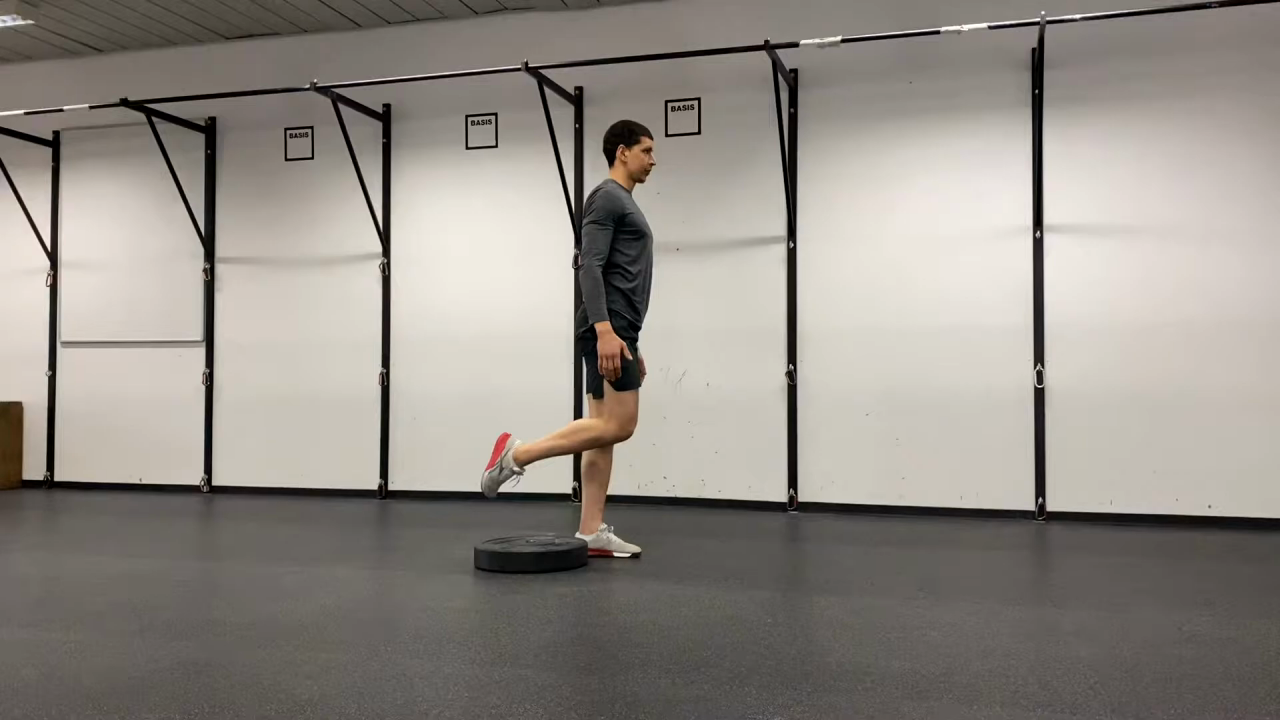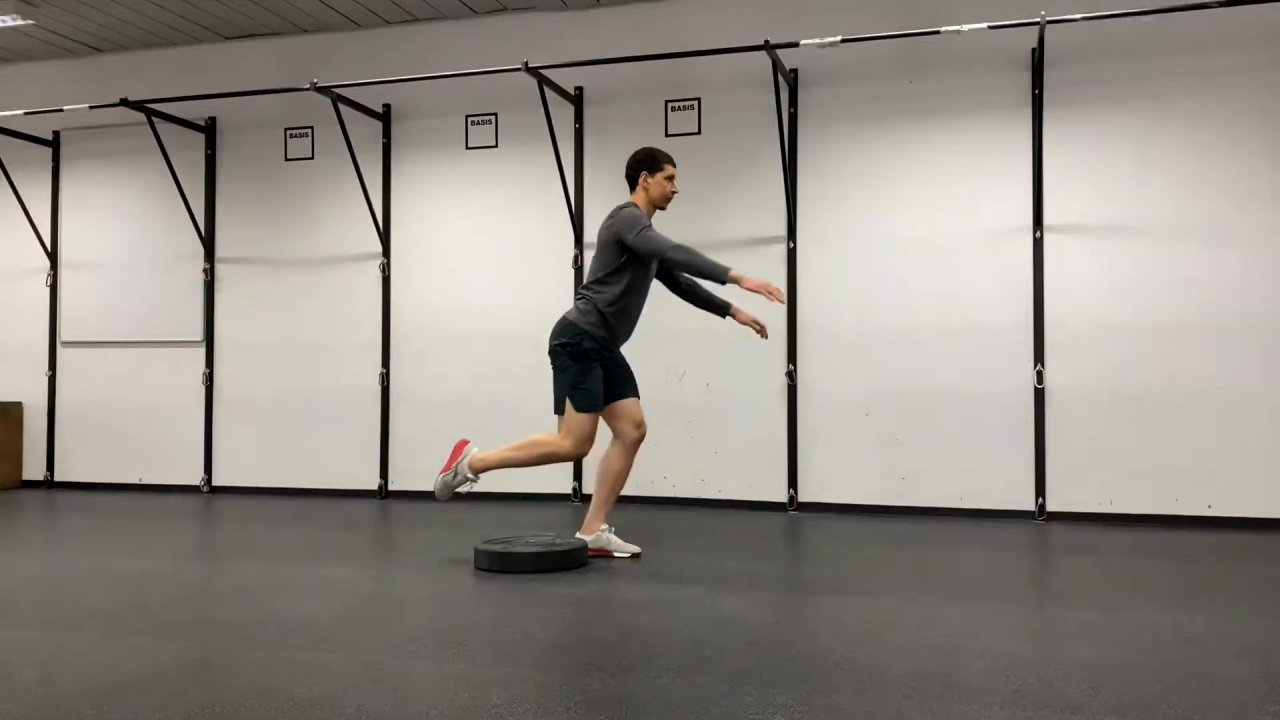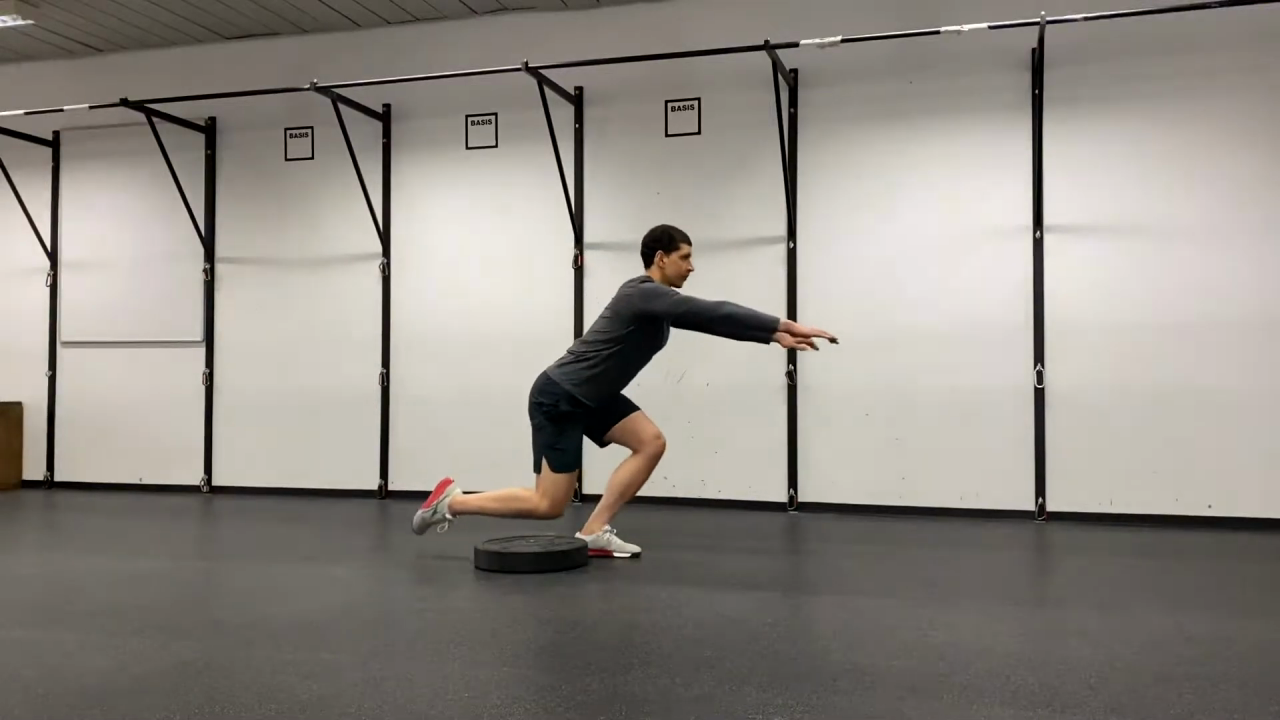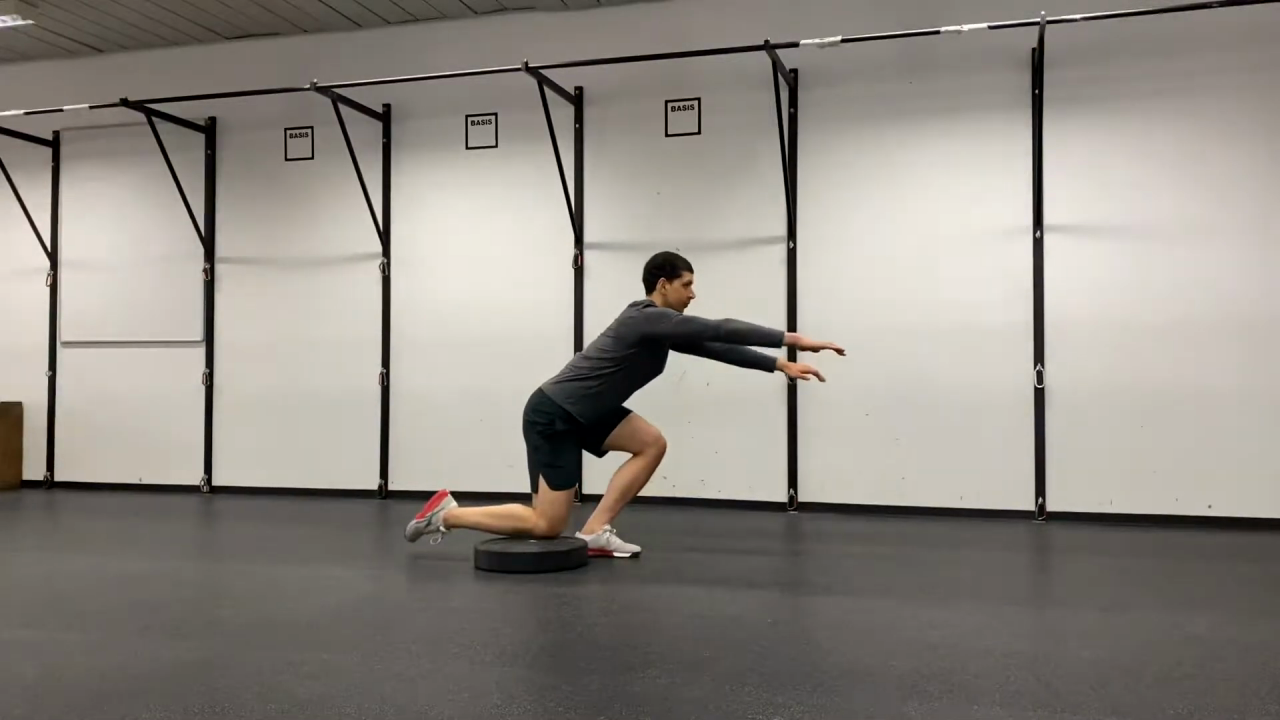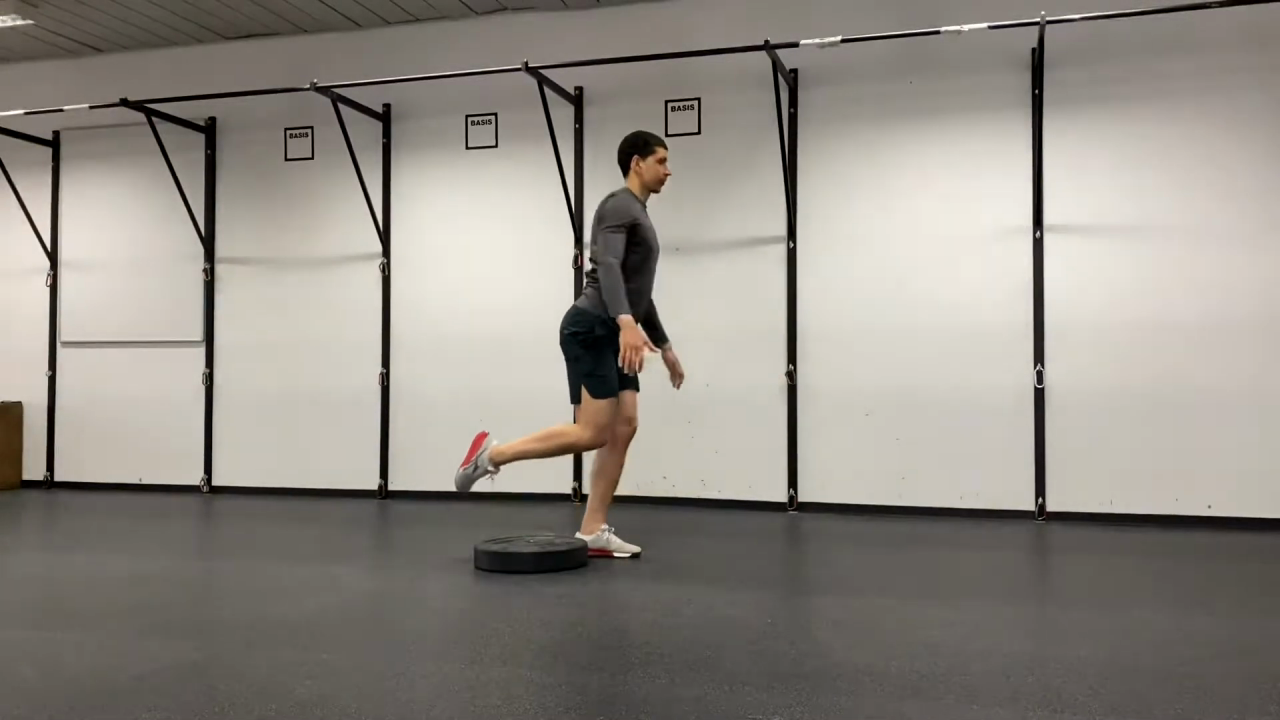
dt=1s
person 1, frame 1
left shoulder: (624, 204)
right shoulder: (606, 198)
right elbow: (591, 268)
left wrist: (630, 346)
right wrist: (605, 330)
left hip: (617, 329)
right hip: (607, 329)
left knee: (606, 428)
right knee: (616, 426)
left ankle: (592, 533)
right ankle: (517, 453)
person 1, frame 2
left shoulder: (641, 232)
right shoulder: (627, 219)
left elbow: (678, 279)
right elbow: (676, 254)
left wrist: (732, 311)
right wrist: (738, 277)
left hip: (602, 347)
right hip: (578, 342)
left knee: (632, 430)
right knee: (572, 445)
left ankle: (593, 531)
right ankle: (471, 462)
person 1, frame 3
left shoulder: (657, 302)
right shoulder: (644, 296)
left elbow: (709, 321)
right elbow: (714, 313)
left wrist: (775, 336)
right wrist: (786, 324)
left hip: (588, 396)
right hip: (558, 398)
left knee: (651, 443)
right knee: (549, 504)
left ankle: (594, 533)
right ankle: (450, 502)
person 1, frame 4
left shoulder: (658, 325)
right shoulder: (647, 319)
left elbow: (713, 346)
right elbow: (717, 330)
left wrist: (779, 363)
right wrist: (792, 339)
left hip: (580, 411)
right hip: (553, 416)
left knee: (652, 444)
right knee: (547, 525)
left ankle: (595, 532)
right ankle: (445, 514)
person 1, frame 5
left shoulder: (637, 213)
right shoulder: (619, 206)
left elbow: (637, 290)
right elbow: (608, 267)
left wrist: (665, 346)
right wrist: (628, 326)
left hip: (610, 335)
right hip: (591, 329)
left knee: (623, 429)
right knee: (593, 432)
left ankle: (593, 532)
right ankle: (493, 453)
